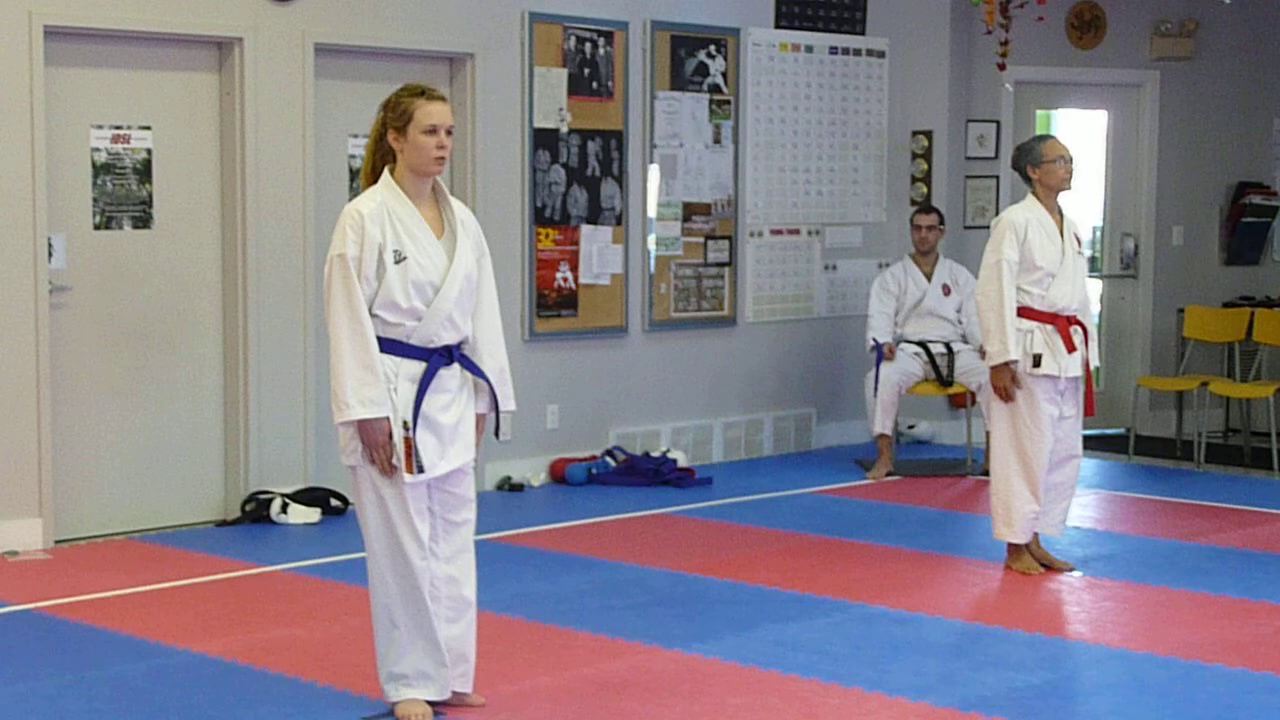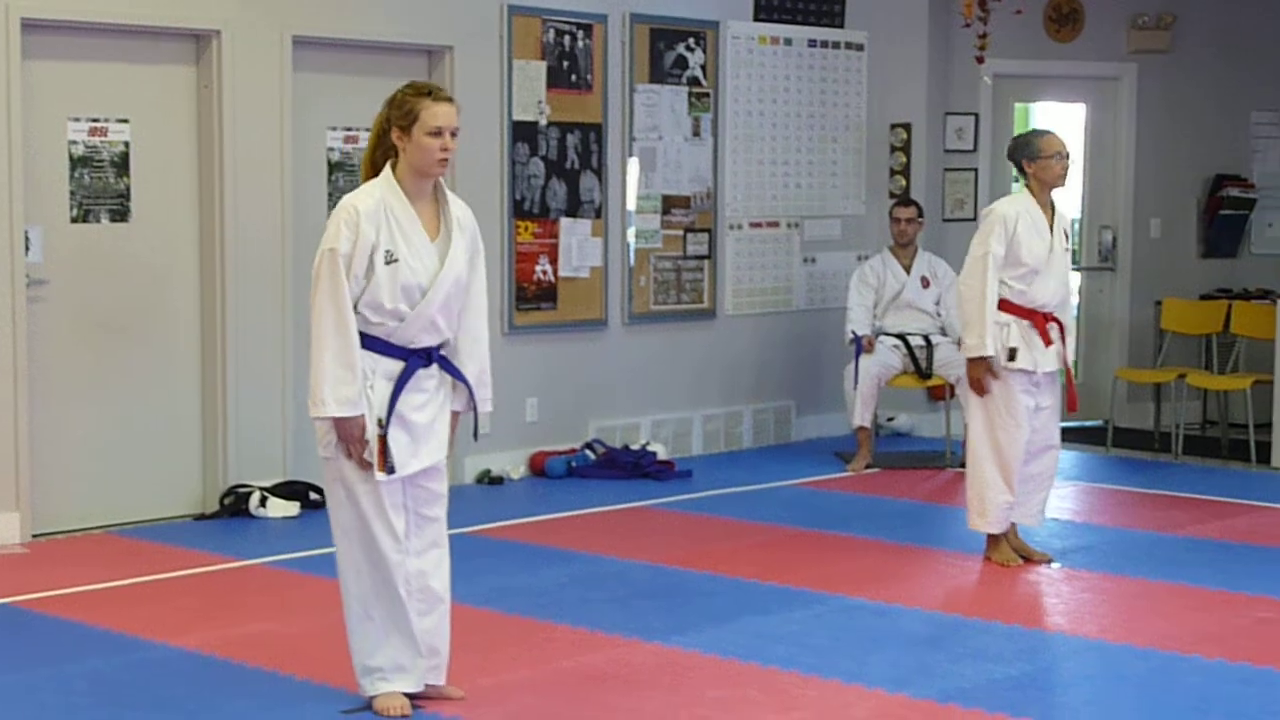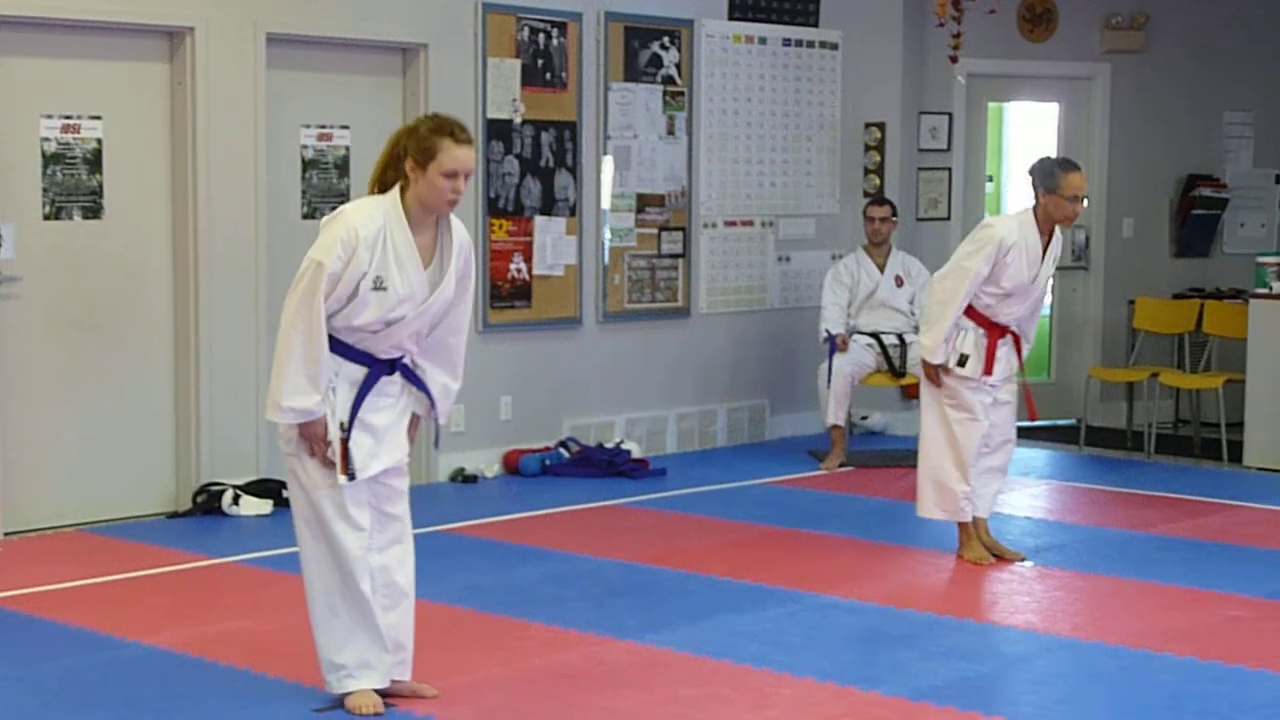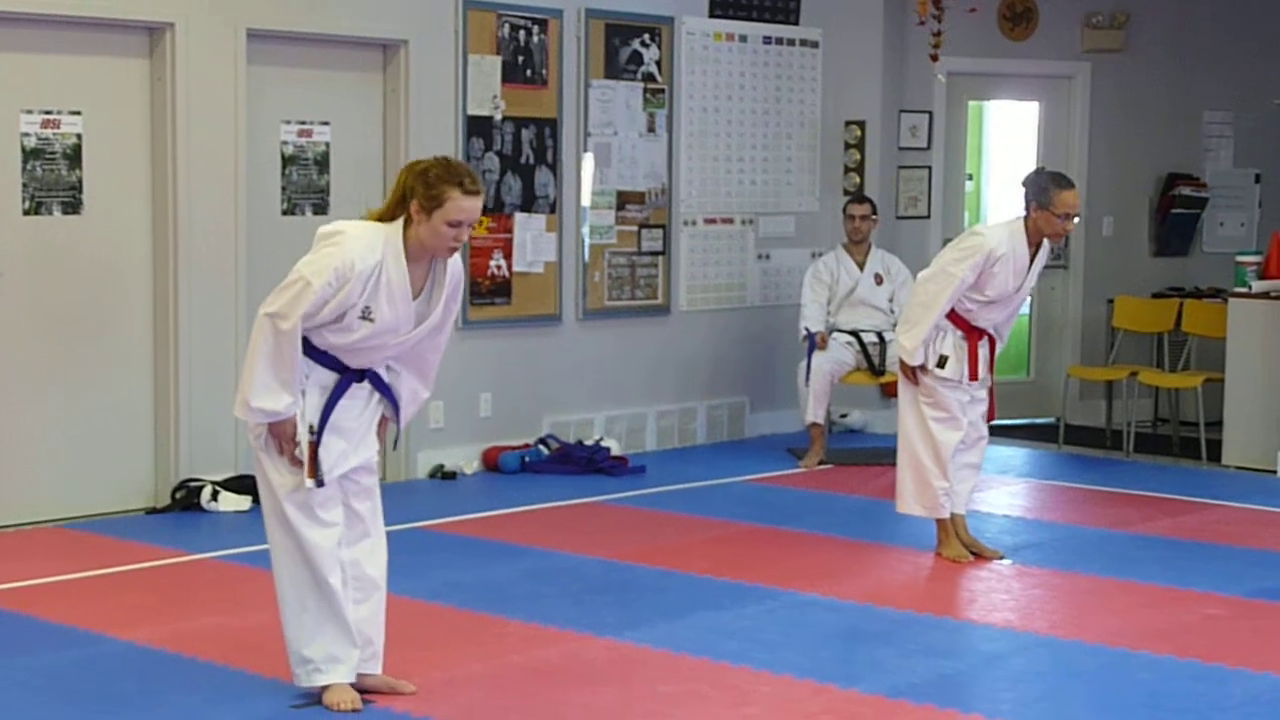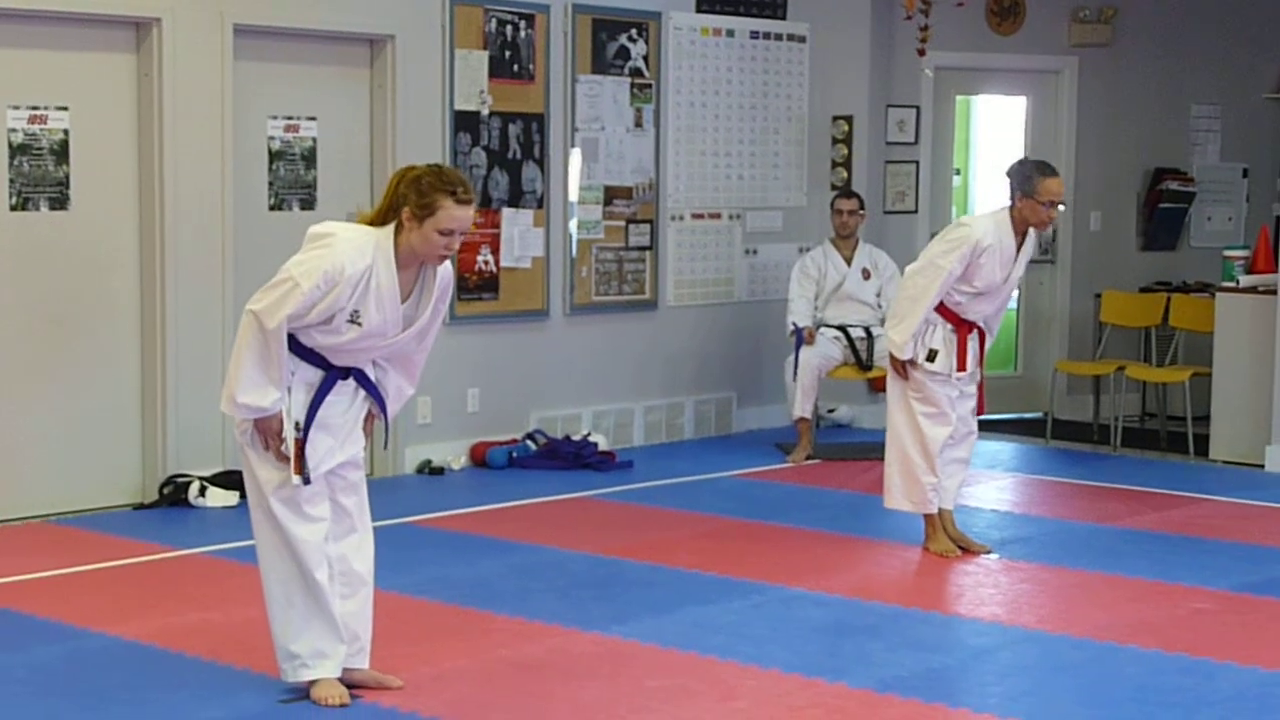
dt=0.2s
person 1, frame 1
left shoulder: (462, 220)
right shoulder: (365, 216)
left elbow: (481, 315)
right elbow: (348, 319)
left wrist: (481, 401)
right wrist: (368, 413)
left hip: (451, 393)
right hip: (392, 393)
left knee: (453, 541)
right knee: (402, 544)
person 1, frame 2
left shoulder: (459, 219)
right shoulder: (360, 211)
left elbow: (467, 318)
right elbow: (333, 311)
left wrist: (460, 398)
right wrist: (346, 407)
left hip: (426, 389)
right hip: (367, 389)
left knee: (426, 534)
right knee: (376, 538)
left ankle: (420, 668)
person 1, frame 3
left shoulder: (457, 242)
right shoulder: (358, 227)
left elbow: (443, 335)
right elbow: (304, 315)
left wrist: (421, 406)
right wrist: (308, 409)
left hip: (386, 396)
right hip: (329, 394)
left knee: (391, 532)
right knee: (343, 532)
left ankle: (387, 666)
person 1, frame 4
left shoulder: (449, 274)
right shoulder: (355, 254)
left elbow: (419, 350)
right elbow: (278, 320)
left wrist: (388, 411)
right wrist: (277, 409)
left hip: (354, 398)
right hip: (298, 395)
left knee: (362, 528)
right knee: (314, 531)
left ankle: (360, 661)
right ankle: (329, 669)
person 1, frame 5
left shoulder: (438, 278)
right shoulder: (345, 257)
right elbow: (264, 318)
left wrist: (373, 408)
right wrist: (264, 405)
left hip: (340, 393)
right hip: (284, 389)
left knee: (348, 524)
right knee: (300, 527)
left ankle: (346, 657)
right ankle: (315, 664)
person 2, frame 1
left shoulder: (1071, 227)
right shoulder: (1014, 221)
right elbow: (994, 292)
left wrist: (1084, 352)
right wrist: (1000, 358)
left hip: (1067, 349)
right hip: (1031, 348)
left knee: (1063, 451)
right knee: (1026, 449)
left ankle: (1035, 543)
right ankle: (1016, 548)
person 2, frame 2
left shoulder: (1059, 222)
right shoulder: (1004, 213)
right elbow: (977, 283)
left wrist: (1061, 347)
right wrist: (979, 353)
left hip: (1045, 346)
right hip: (1006, 342)
left knee: (1041, 445)
right knee: (1003, 441)
left ankle: (1013, 534)
right ankle: (996, 539)
person 2, frame 3
left shoulder: (1054, 241)
right shoulder: (1001, 234)
right elbow: (950, 288)
left wrist: (1017, 351)
right wrist: (933, 351)
left hip: (999, 350)
right hip: (962, 345)
left knee: (997, 439)
right knee: (962, 438)
left ankle: (982, 531)
right ankle: (967, 537)
person 2, frame 4
left shoulder: (1039, 248)
right shoulder: (989, 242)
right elbow: (933, 291)
left wrist: (990, 356)
right wrist: (911, 351)
left hip: (974, 350)
right hip: (938, 346)
left knee: (970, 438)
right knee: (939, 436)
left ankle: (961, 529)
right ankle: (945, 536)
person 2, frame 5
left shoulder: (1026, 240)
right shoulder: (974, 232)
right elbow: (920, 284)
left wrist: (976, 345)
right wrist: (901, 345)
left hip: (964, 341)
right hip: (930, 339)
left knee: (959, 432)
right knee: (928, 431)
left ankle: (949, 523)
right ankle: (933, 530)
person 3, frame 1
left shoulder: (959, 275)
right shoulder: (892, 276)
left elbow: (974, 318)
right elbow: (880, 317)
left wrist: (986, 344)
right wrist: (884, 342)
left hip: (954, 350)
right hip: (911, 351)
right knee: (883, 378)
right ankle: (885, 457)
person 3, frame 2
left shoulder: (938, 268)
right shoulder: (871, 269)
left elbow: (953, 310)
right elbow: (859, 309)
right wrist: (863, 334)
left hip: (933, 343)
right hip: (889, 343)
right knee: (862, 369)
right ankle: (864, 449)
person 3, frame 3
left shoulder: (912, 267)
right shoulder: (845, 268)
right elbow: (833, 308)
right wrist: (837, 333)
left hip: (905, 342)
right hip: (863, 342)
right knee: (835, 368)
right ankle: (838, 448)
person 3, frame 4
left shoulder: (892, 265)
right shoulder: (825, 266)
left elbow: (906, 308)
right elbow: (813, 306)
right wrist: (817, 331)
left hip: (885, 340)
right hip: (843, 340)
right knee: (815, 366)
right ankle: (817, 446)
person 3, frame 5
left shoulder: (879, 260)
right shoulder: (812, 261)
left elbow: (894, 302)
right elbow: (800, 301)
right wrist: (804, 326)
left hip: (873, 335)
right hip: (830, 335)
right knee: (802, 361)
right ankle: (805, 440)
